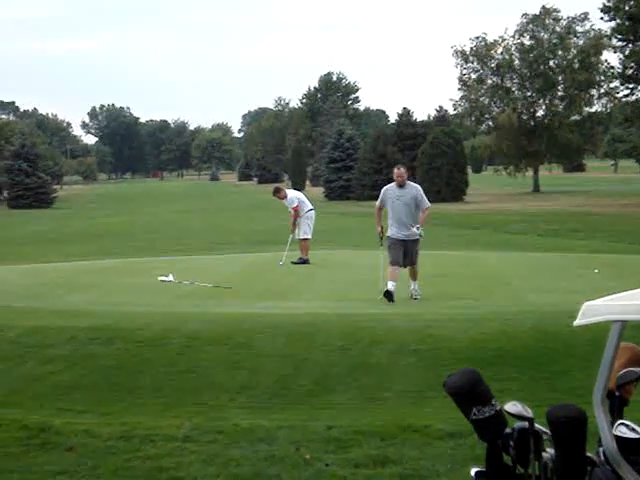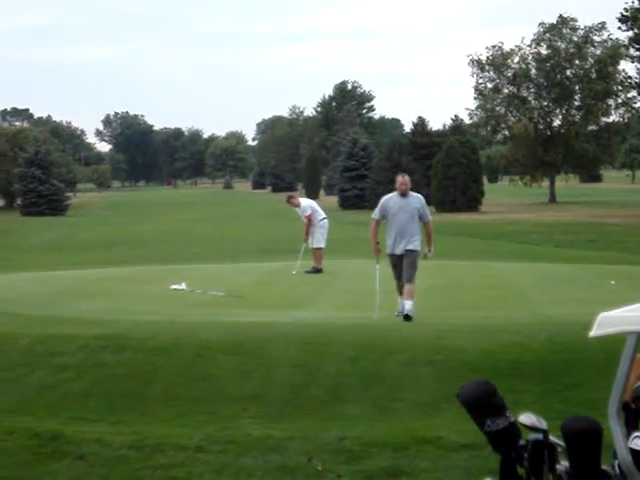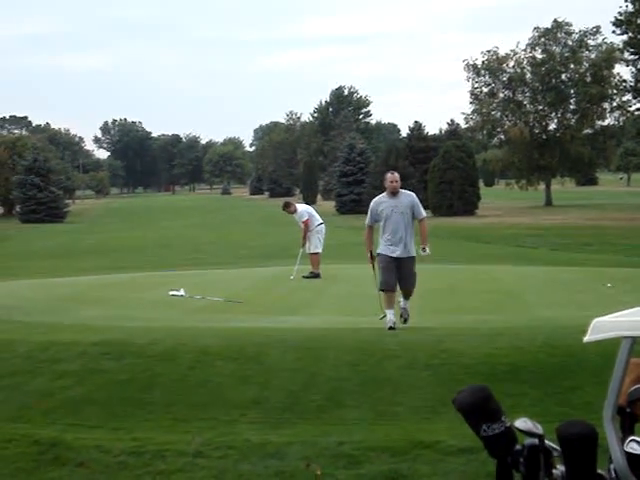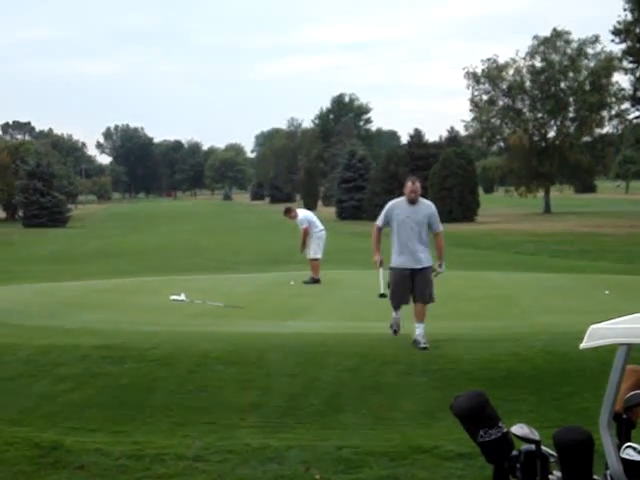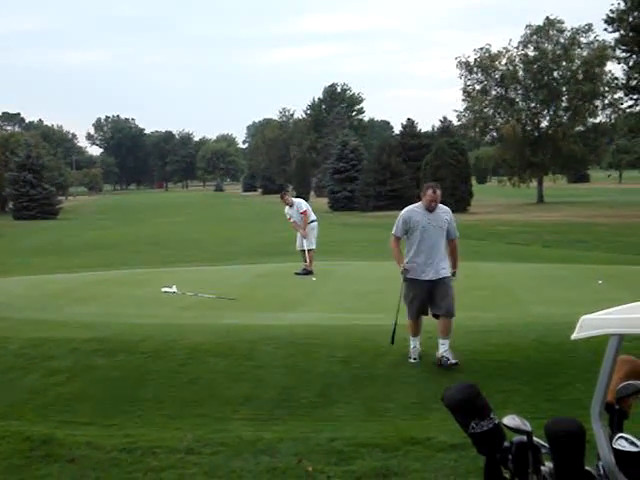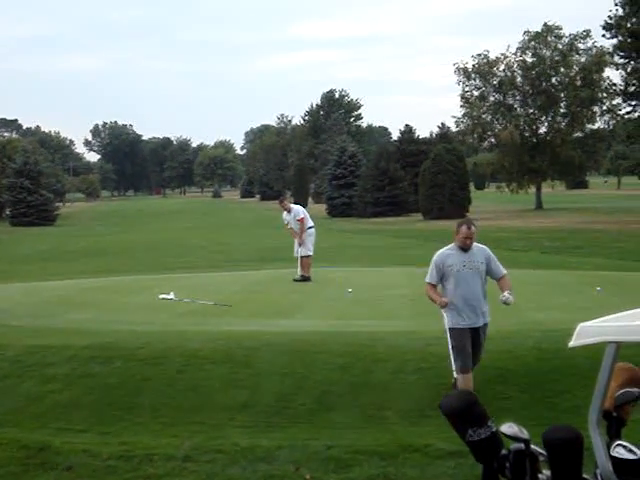
dt=0.7s
person 1, frame 1
left shoulder: (416, 189)
right shoulder: (386, 190)
left elbow: (425, 209)
right elbow: (379, 207)
left wrist: (419, 226)
right wrist: (379, 226)
left hip: (412, 234)
right hip: (393, 234)
left knee: (412, 263)
right knee: (394, 262)
left ankle: (414, 288)
right ankle: (390, 289)
person 1, frame 2
left shoulder: (419, 200)
right shoulder: (386, 200)
left elbow: (427, 223)
right elbow: (376, 222)
left wrist: (430, 246)
right wrist: (375, 243)
left hip: (412, 246)
right hip: (393, 247)
left knee: (408, 277)
right knee: (400, 279)
left ankle: (408, 309)
right ankle: (403, 303)
person 1, frame 3
left shoulder: (410, 197)
right shoulder: (376, 202)
left elbow: (422, 220)
right elbow: (369, 227)
left wrist: (424, 244)
right wrist: (369, 250)
left hip: (407, 251)
right hip: (386, 251)
left knee: (408, 286)
right knee: (387, 285)
left ankle: (404, 304)
right ankle: (390, 318)
person 1, frame 4
left shoulder: (429, 208)
right shoulder: (392, 206)
left elbow: (438, 234)
right elbow: (378, 228)
left wrist: (441, 260)
right wrist: (376, 253)
left hip: (423, 262)
right hip: (399, 262)
left knee: (421, 299)
right knee: (397, 298)
left ankle: (419, 334)
right ankle: (396, 313)
person 1, frame 5
left shoulder: (446, 213)
right shoulder: (408, 213)
left elbow: (452, 241)
right elbow: (395, 239)
left wrist: (454, 267)
right wrist: (400, 262)
left hip: (441, 272)
right hip: (415, 273)
left knee: (446, 311)
right knee: (415, 313)
left ankle: (443, 352)
right ankle: (414, 346)
person 1, frame 6
left shoulder: (484, 252)
right shoulder: (442, 257)
left elbow: (501, 277)
right elbow: (430, 287)
left wrist: (507, 292)
right wrist: (438, 300)
left hip: (480, 319)
right hip: (456, 321)
left knee: (470, 363)
right knee: (463, 366)
left ankle: (460, 378)
